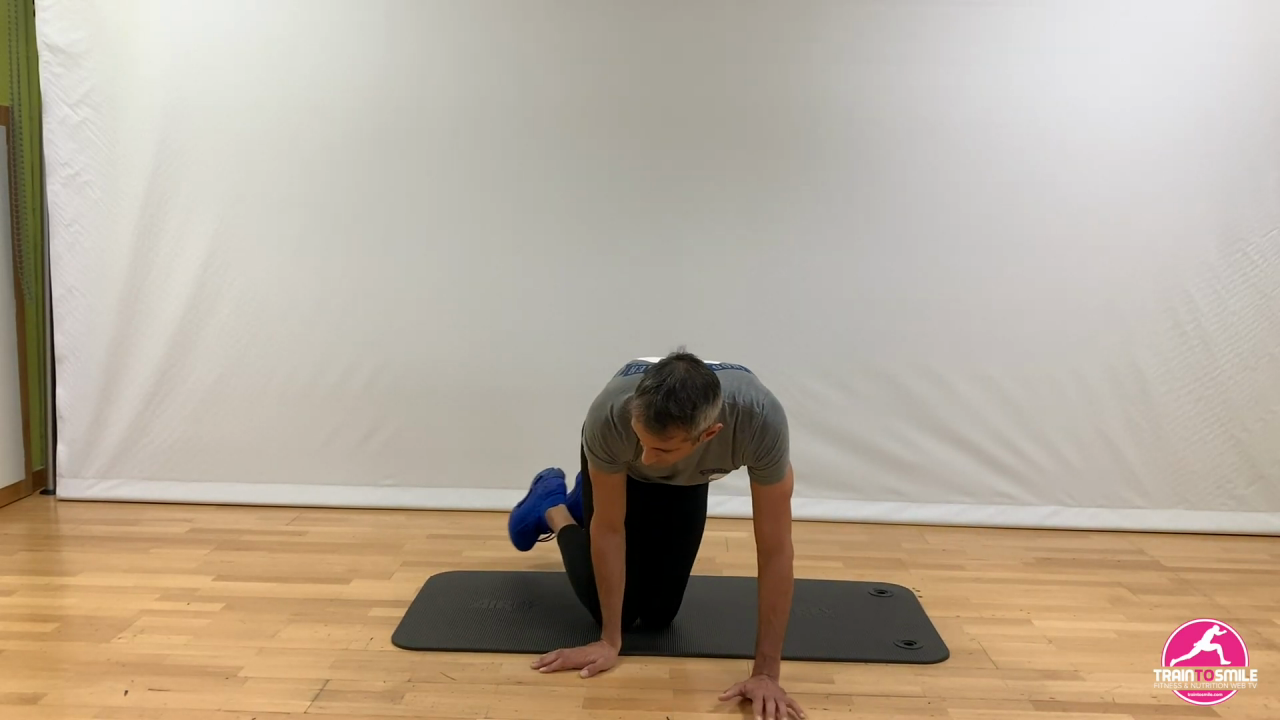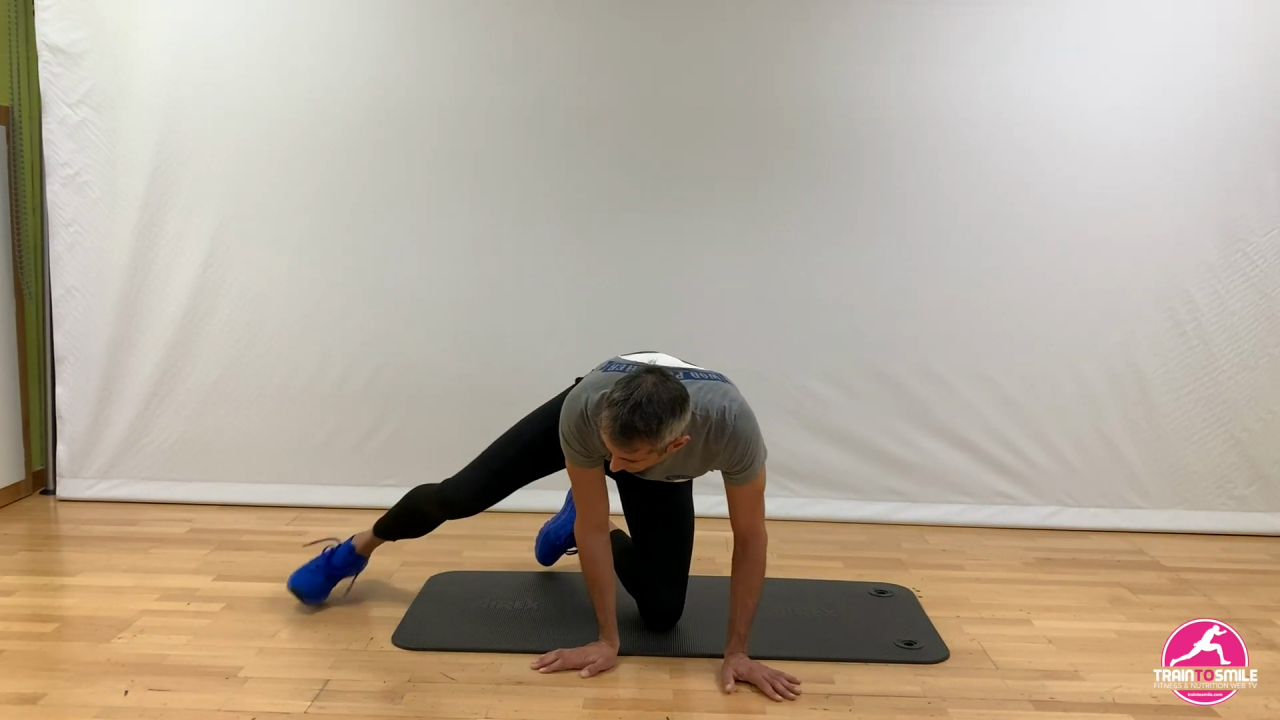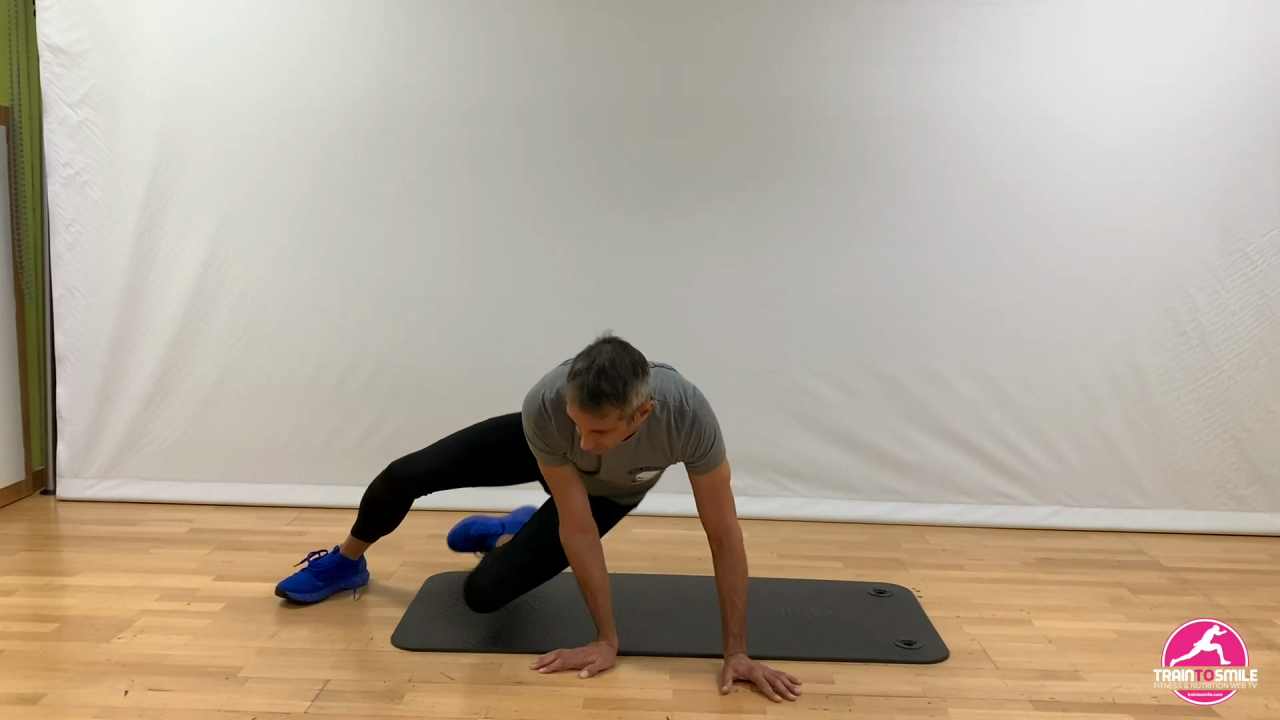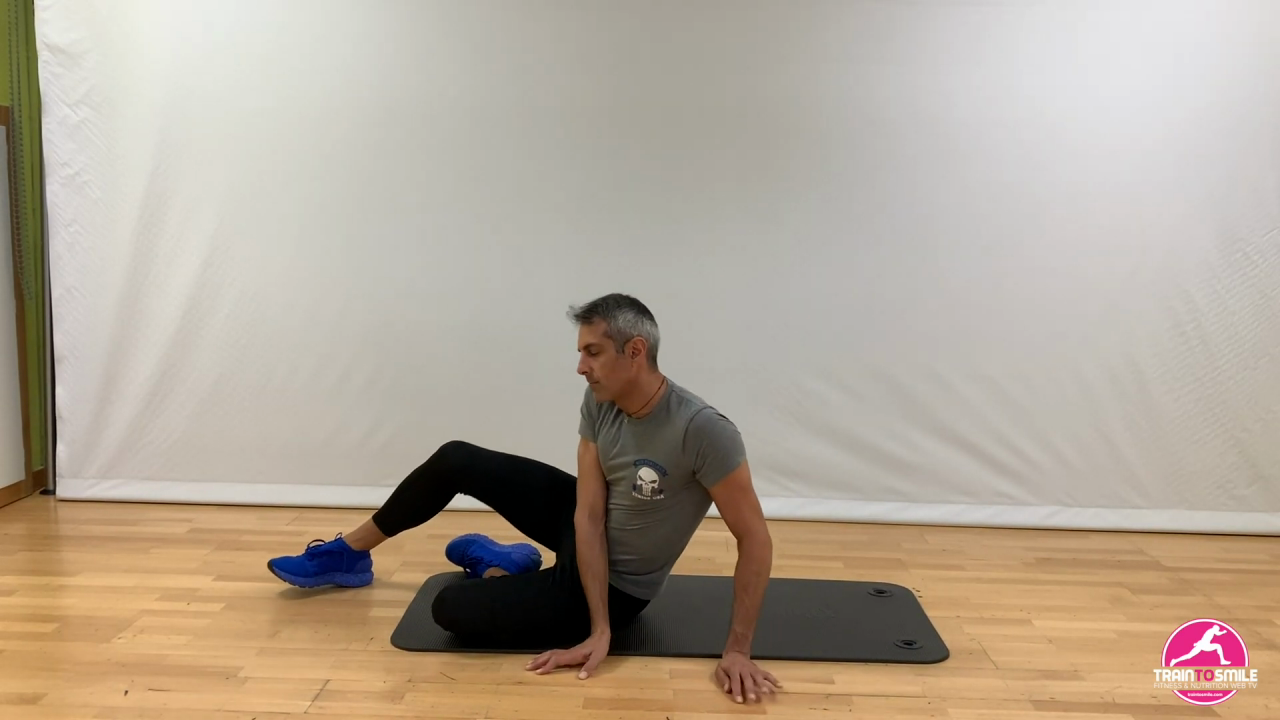
dt=0.5s
person 1, frame 1
left shoulder: (761, 420)
right shoulder: (611, 415)
left elbow: (775, 550)
right elbow: (608, 529)
left wrist: (765, 673)
right wrist: (609, 641)
right hip: (613, 463)
left knee: (657, 610)
right knee: (604, 604)
right ankle: (554, 512)
person 1, frame 2
left shoulder: (732, 427)
right shoulder: (584, 410)
left elbow: (750, 540)
right elbow: (594, 527)
left wrist: (737, 652)
right wrist: (606, 641)
right hip: (601, 410)
left knee: (663, 612)
right knee: (456, 497)
left ankle: (577, 521)
right ankle: (358, 549)
person 1, frame 3
left shoulder: (688, 416)
right shoulder: (544, 407)
left elbow: (725, 538)
right elbow: (576, 527)
left wrist: (736, 653)
right wrist: (606, 640)
left hip: (610, 491)
right hip: (554, 459)
left knee: (483, 592)
right knee: (403, 477)
left ankle: (508, 535)
right ankle: (344, 562)
person 1, frame 4
left shoulder: (704, 431)
right shoulder: (600, 402)
left elbow: (755, 541)
right elbow: (590, 513)
left wrist: (737, 651)
right wrist: (599, 632)
left hip: (621, 585)
right hip: (583, 528)
left knee: (451, 608)
right knee: (455, 461)
left ankle: (503, 569)
right ankle: (348, 554)
